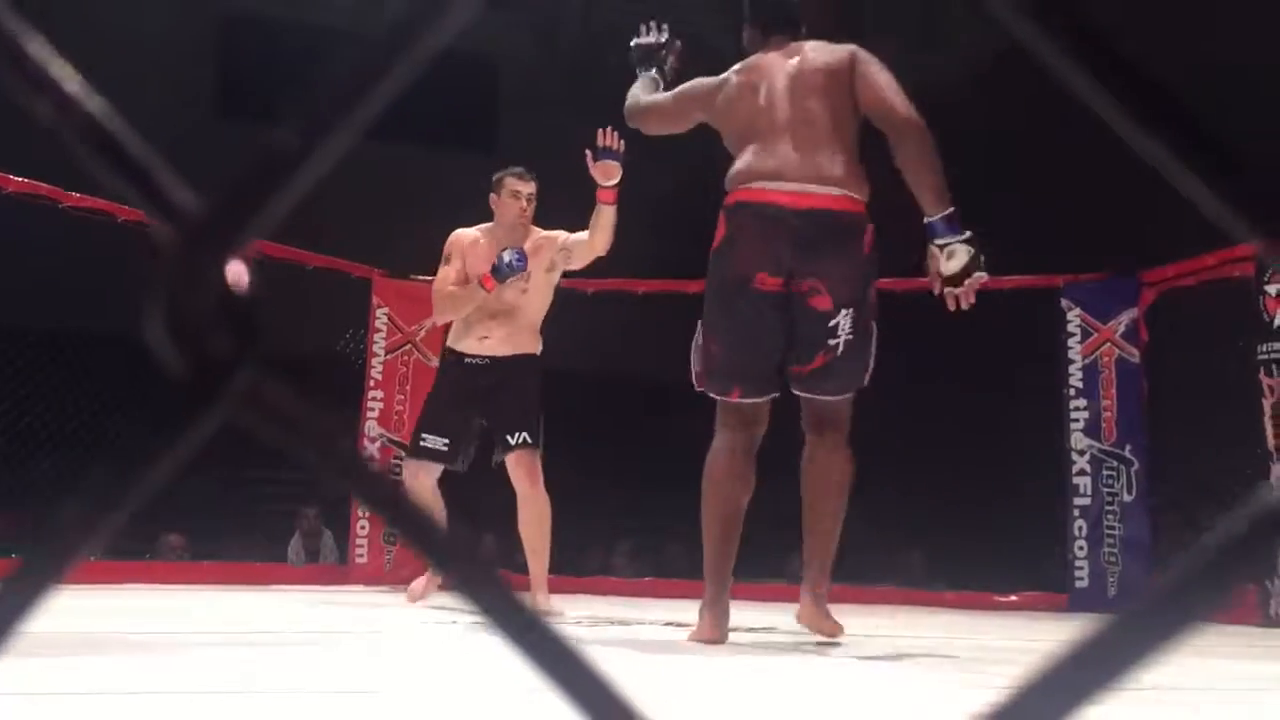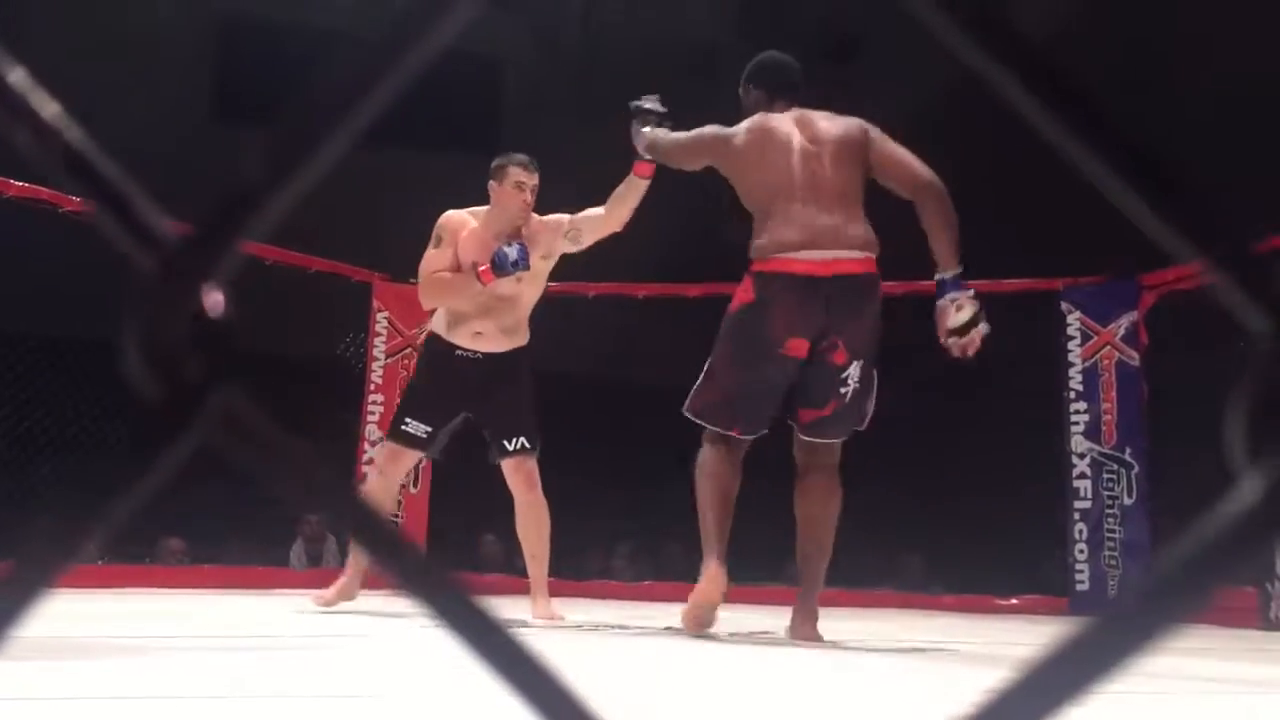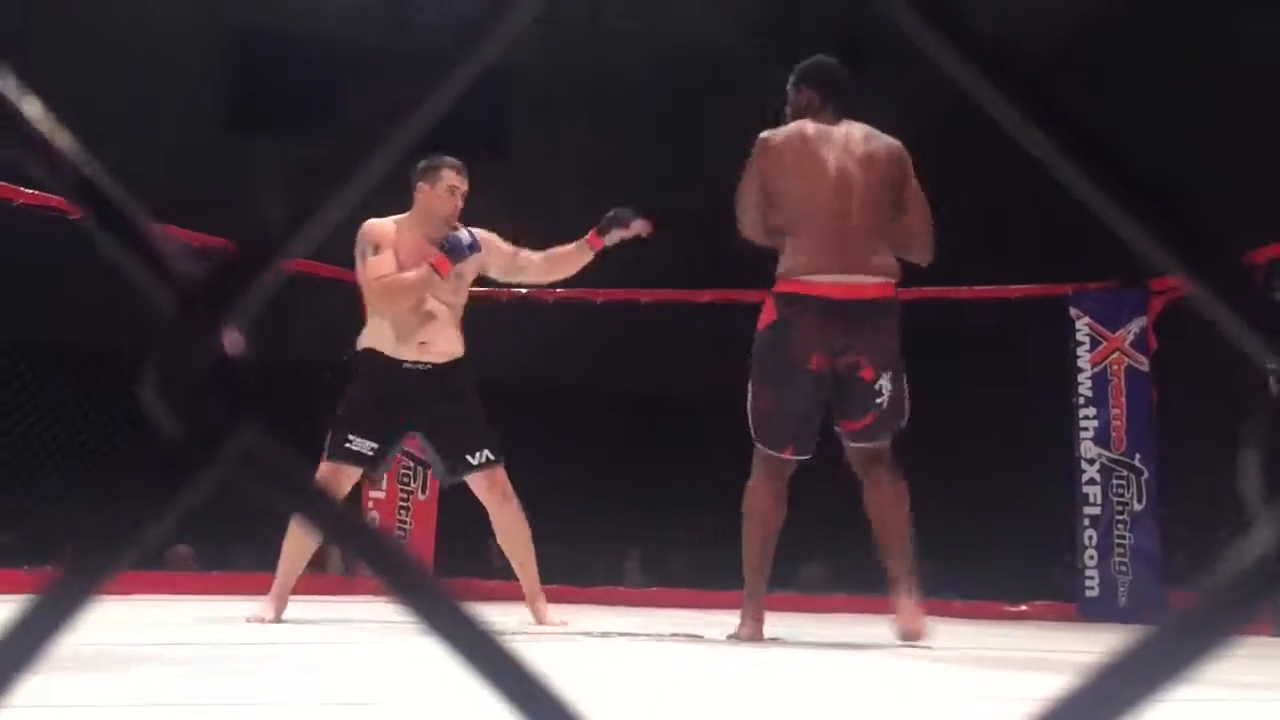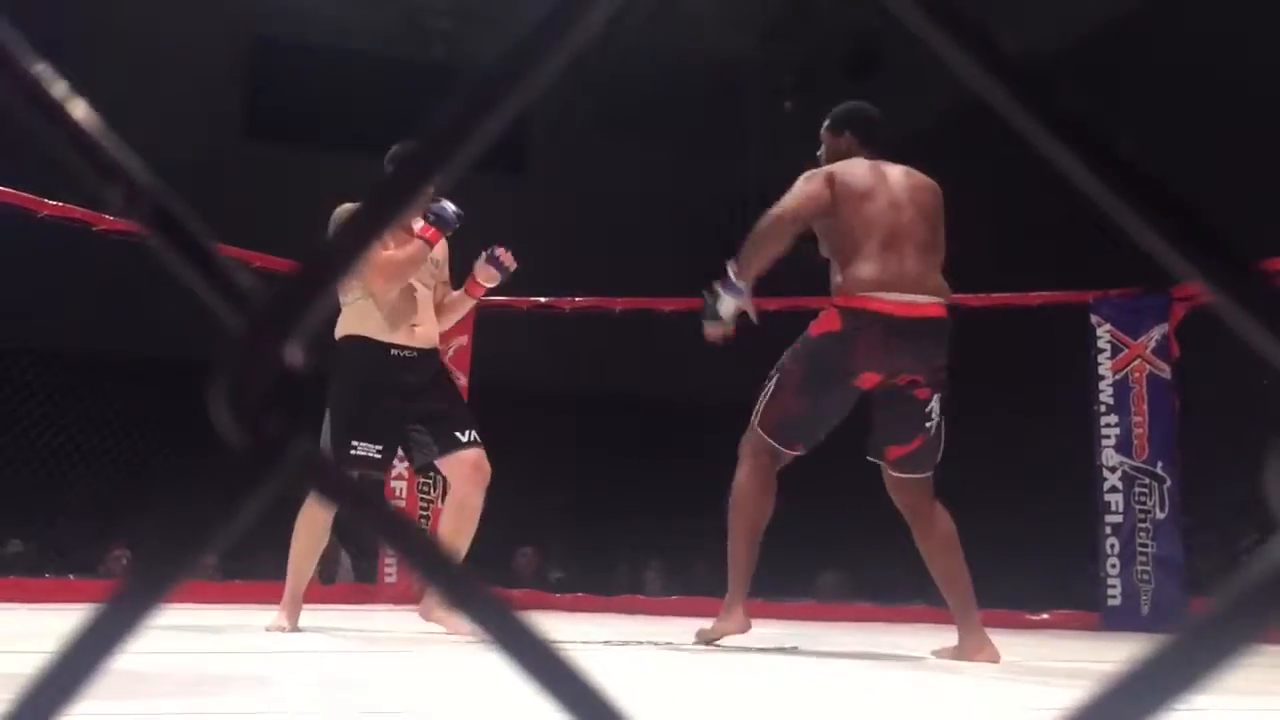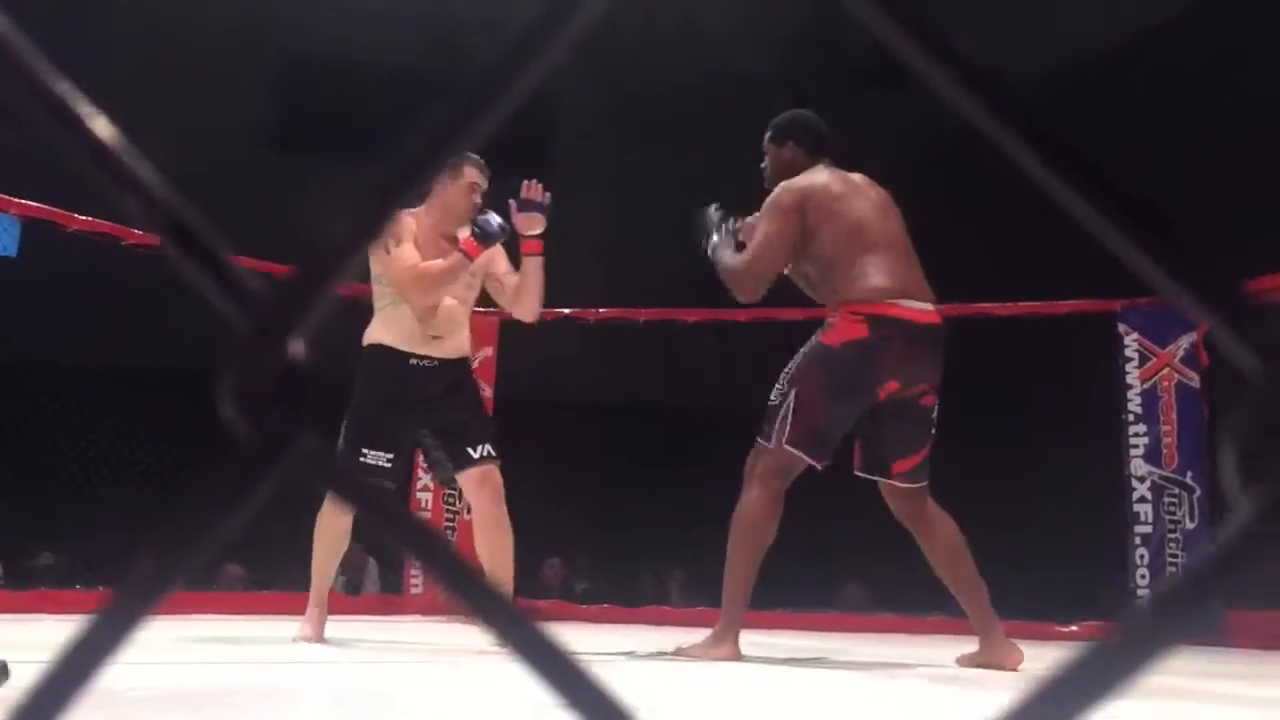
dt=0.3s
person 1, frame 1
left shoulder: (720, 87)
right shoulder: (847, 60)
left elbow: (639, 113)
right elbow: (905, 126)
left wrist: (649, 67)
right wrist: (945, 228)
left hip: (753, 223)
right hip: (837, 227)
left knee: (737, 424)
right knee: (826, 421)
left ankle: (714, 607)
right ankle: (814, 590)
person 1, frame 2
left shoulder: (731, 139)
right shoulder: (852, 130)
left elbow: (660, 145)
right elbow: (931, 192)
left wrist: (644, 130)
right wrist: (952, 284)
left hip: (779, 286)
right hip: (855, 286)
left knee: (722, 440)
right knee: (820, 460)
left ankle: (713, 566)
right ankle: (805, 613)
person 1, frame 3
left shoulder: (774, 143)
right shoulder: (888, 150)
left elbow: (752, 227)
right elbow: (920, 248)
left hip: (799, 309)
right hip: (872, 309)
left knee: (772, 463)
right knee: (874, 457)
left ankle: (751, 615)
right ankle: (906, 596)
person 1, frame 4
left shoulder: (829, 179)
right shoulder: (927, 189)
left elbow: (777, 226)
left wrist: (734, 284)
left hip: (858, 323)
right hip: (925, 327)
left knee: (759, 453)
right knee: (912, 488)
left ankle: (734, 608)
right ankle: (975, 634)
person 1, frame 5
left shoulder: (794, 193)
right shoulder: (871, 192)
left elbow: (747, 284)
left wrist: (720, 243)
right wrist: (786, 252)
left hip: (865, 333)
right hip: (922, 335)
left knee: (766, 472)
right knee: (909, 498)
left ankle: (725, 635)
right ankle: (995, 640)
person 2, frame 1
left shoulder: (551, 247)
right shoulder: (463, 242)
left elbow: (597, 245)
right elbow: (440, 310)
left wrist: (607, 188)
right wrist: (491, 279)
left hip: (515, 372)
right hip: (459, 368)
left knee: (526, 471)
right knee: (419, 473)
left ankle: (539, 591)
right ankle: (436, 566)
person 2, frame 2
left shoulder: (550, 233)
right shoulder: (453, 225)
left elbow: (610, 218)
right elbow: (428, 294)
left wrist: (643, 166)
right wrist: (489, 272)
left hip: (504, 367)
right hip: (444, 359)
left knee: (523, 476)
right knee: (390, 463)
left ankle: (540, 595)
right ankle: (354, 574)
person 2, frame 3
left shoulder: (476, 243)
right shoulder: (378, 233)
left elbow: (541, 269)
right elbow: (382, 301)
left wrist: (598, 239)
right wrist: (442, 262)
left hip: (445, 378)
right hip: (383, 374)
left knee: (496, 488)
right knee: (331, 480)
left ankle: (536, 600)
right ankle: (277, 595)
person 2, frame 4
left shoulder: (432, 234)
right shoulder: (353, 218)
right elbow: (385, 277)
left wrist: (481, 284)
right wrist: (431, 234)
left hip: (424, 365)
right hip: (366, 360)
left knee: (473, 473)
left ankle: (436, 596)
right ankle: (290, 604)
person 2, frame 5
left shoulder: (482, 243)
right shoulder: (394, 226)
left elbow: (527, 310)
right elbow: (417, 287)
left wrist: (532, 239)
right wrist: (472, 248)
left hip: (451, 376)
right hip: (392, 369)
left knee: (487, 488)
right ankle: (316, 609)
